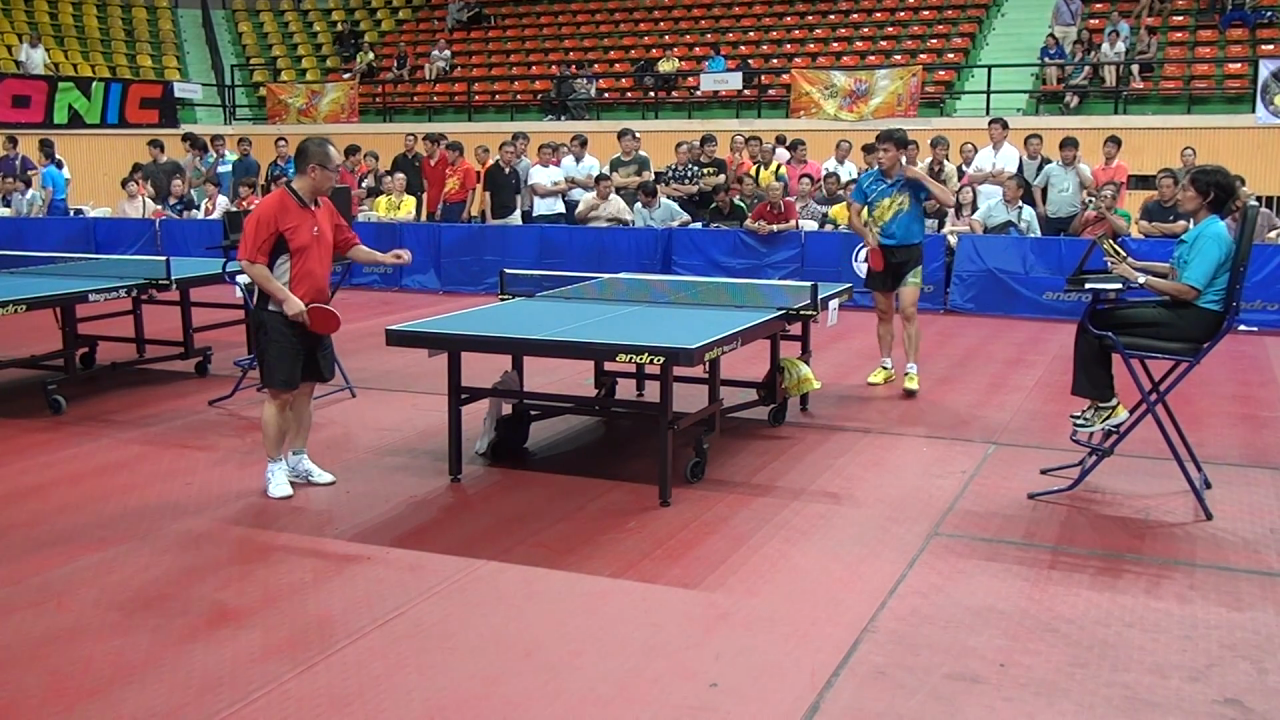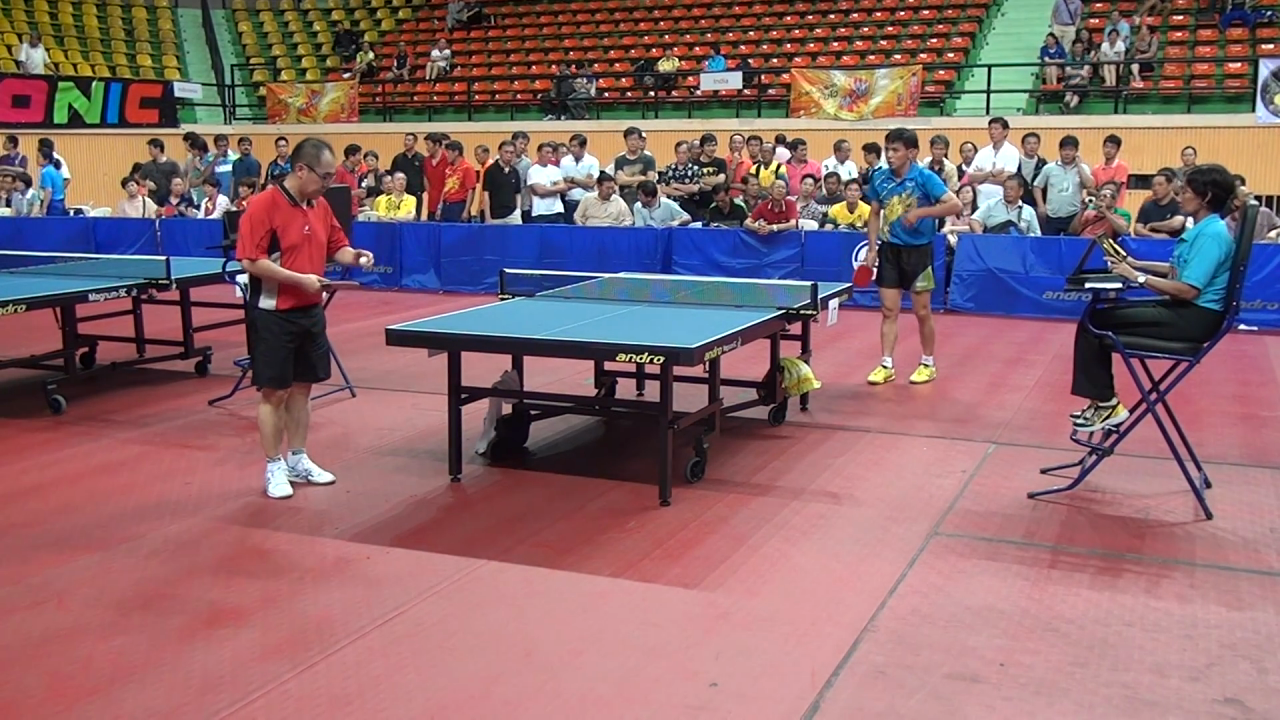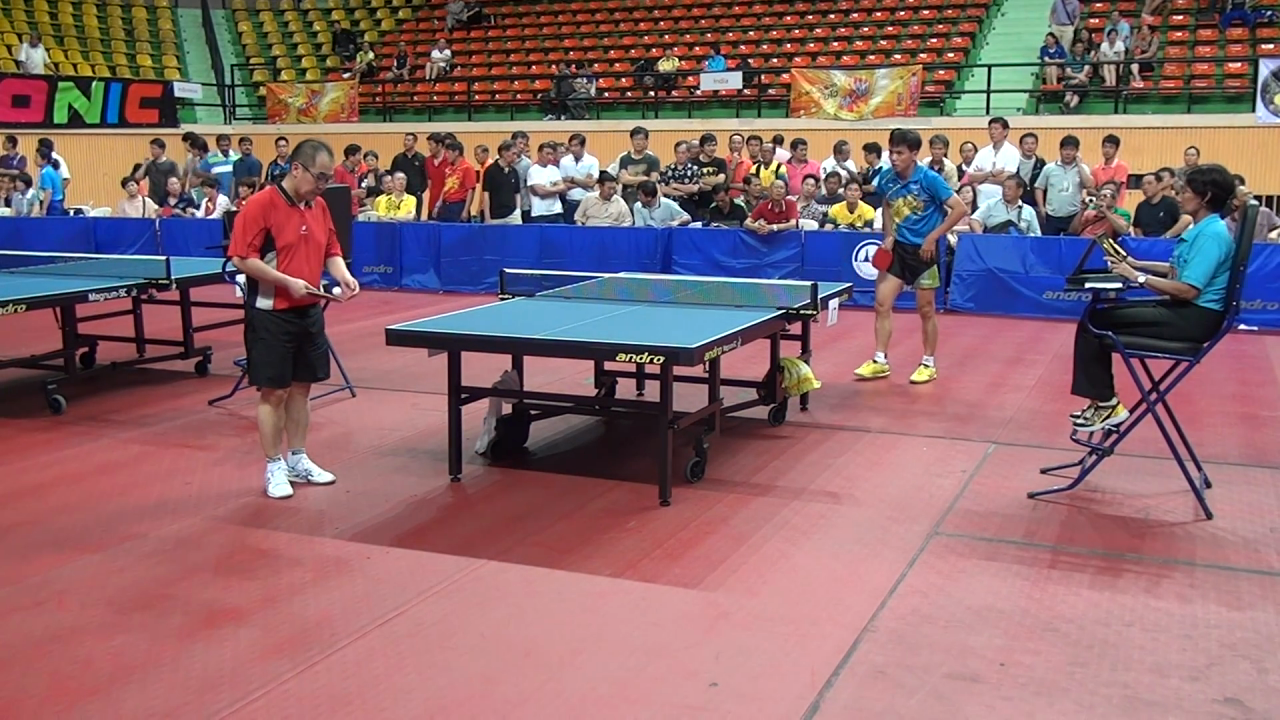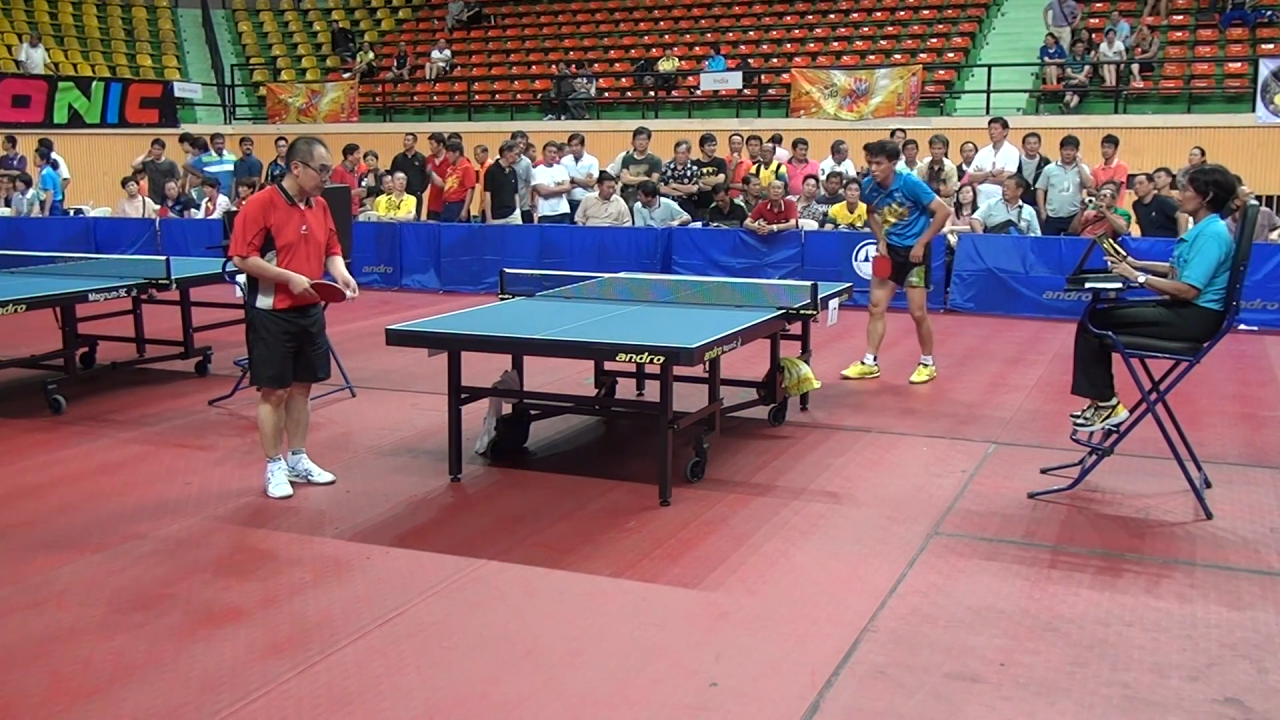
dt=0.3s
person 1, frame 1
left shoulder: (325, 207)
right shoulder: (271, 208)
left elbow: (348, 246)
right elbow: (249, 262)
left wrist: (383, 257)
right wrist: (287, 299)
right hip: (279, 317)
left knee: (305, 390)
right knee: (281, 394)
left ankle: (297, 460)
right ankle: (274, 468)
person 1, frame 2
left shoulder: (320, 206)
right shoulder: (264, 205)
left elbow: (335, 247)
right elbow: (251, 261)
left wrist: (353, 255)
right wrist: (299, 278)
left hip: (310, 313)
right hip: (272, 315)
left knee: (302, 389)
right knee: (274, 393)
left ankle: (298, 460)
right ankle: (274, 468)
person 1, frame 3
left shoulder: (319, 207)
right shoulder: (261, 205)
left elbow: (331, 251)
right elbow: (241, 258)
left wrist: (344, 276)
right wrist: (287, 282)
left hip: (309, 313)
right hip: (271, 315)
left knee: (301, 389)
right knee: (274, 392)
left ankle: (297, 459)
right ankle: (274, 468)
person 1, frame 4
left shoulder: (320, 206)
right shoulder: (261, 204)
left elbow: (331, 250)
right elbow: (241, 257)
left wrist: (342, 274)
right wrist: (288, 277)
left hip: (310, 313)
right hip: (272, 315)
left knee: (301, 389)
right knee: (274, 393)
left ankle: (297, 460)
right ankle: (274, 468)
person 2, frame 1
left shoulder: (1211, 235)
right shoulder: (1202, 230)
left elbow: (1188, 290)
left wrist: (1138, 277)
right wrist: (1138, 264)
left hip: (1193, 318)
right hip: (1182, 311)
left knee: (1094, 322)
right knee: (1097, 317)
left ankle: (1106, 403)
right ankle: (1104, 401)
person 2, frame 2
left shoulder: (1212, 234)
right shoulder: (1203, 229)
left elbow: (1188, 289)
left wrist: (1138, 277)
right wrist: (1138, 264)
left hip: (1193, 318)
right hip: (1182, 311)
left knee: (1095, 322)
right knee: (1097, 316)
left ankle: (1106, 403)
right ankle: (1104, 400)
person 2, frame 3
left shoulder: (1212, 234)
right shoulder: (1203, 229)
left elbow: (1188, 289)
left wrist: (1138, 277)
right wrist: (1138, 264)
left hip: (1194, 318)
right hip: (1182, 311)
left knee: (1094, 321)
right knee: (1098, 315)
left ankle: (1106, 403)
right ankle: (1104, 400)
person 2, frame 4
left shoulder: (1211, 234)
right shoulder: (1203, 229)
left elbow: (1188, 289)
left wrist: (1138, 277)
right wrist: (1137, 264)
left hip: (1194, 317)
right hip: (1182, 310)
left knee: (1094, 321)
right knee: (1097, 316)
left ankle: (1106, 402)
right ankle: (1104, 400)
person 3, frame 1
left shoulder: (915, 178)
right shoulder: (867, 180)
left elbow: (949, 200)
right elbow: (854, 215)
left wrist: (920, 178)
right wrist: (866, 234)
left hip: (909, 251)
right hip: (880, 251)
left knee: (908, 311)
right knee: (883, 313)
left ankle: (911, 371)
right ankle: (886, 365)
person 3, frame 2
left shoulder: (925, 178)
right shoulder: (878, 179)
left elbow: (955, 206)
left wrist: (921, 211)
right wrist: (872, 248)
left hip: (918, 250)
right hip: (889, 250)
left knee: (921, 312)
right knee: (889, 311)
left ankle: (928, 363)
right ankle: (887, 365)
person 3, frame 3
left shoulder: (929, 179)
right shoulder: (886, 178)
left elbow: (959, 209)
left wrist: (932, 237)
right wrist: (889, 234)
left hip: (923, 250)
right hip: (898, 248)
left knee: (925, 310)
right knee: (881, 304)
left ankle: (928, 364)
right ankle: (880, 361)
person 3, frame 4
left shoulder: (911, 184)
right shoulder: (868, 187)
left elbow: (943, 211)
left wrist: (921, 243)
right wrist: (880, 240)
left hip: (913, 251)
right hip: (889, 251)
left knee: (917, 313)
right knee: (876, 308)
left ankle: (927, 363)
right ankle: (869, 363)
